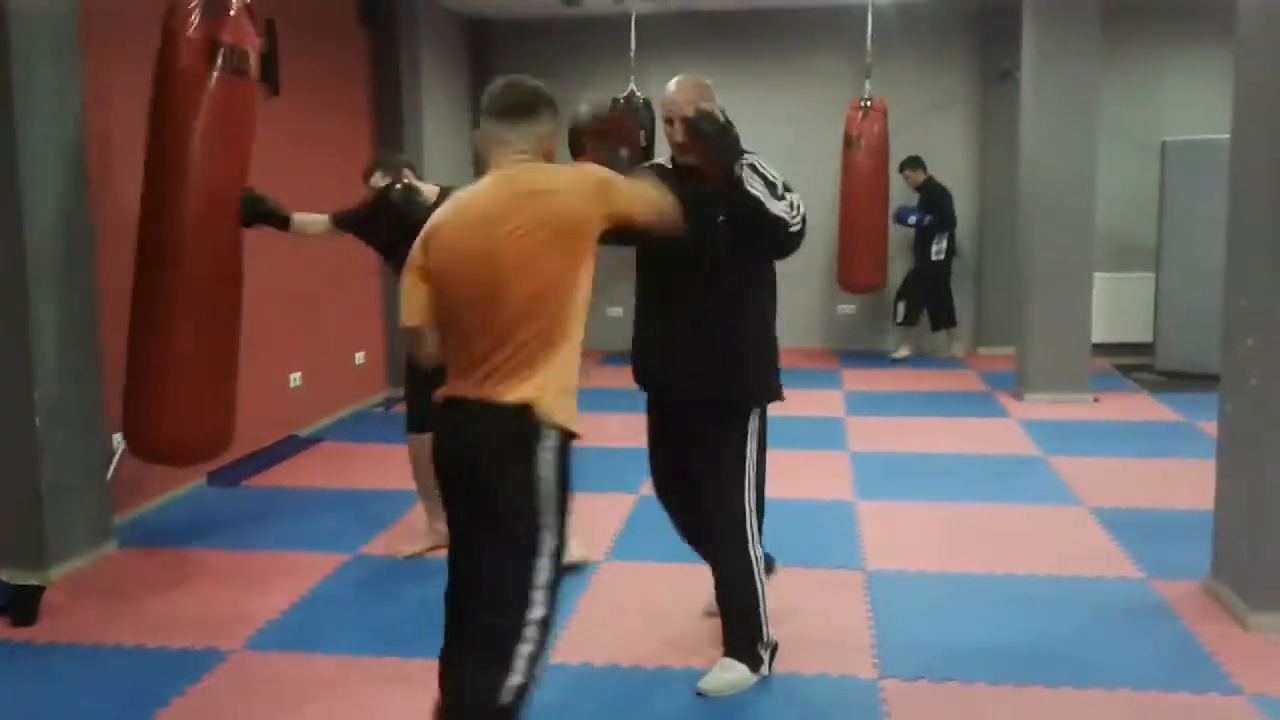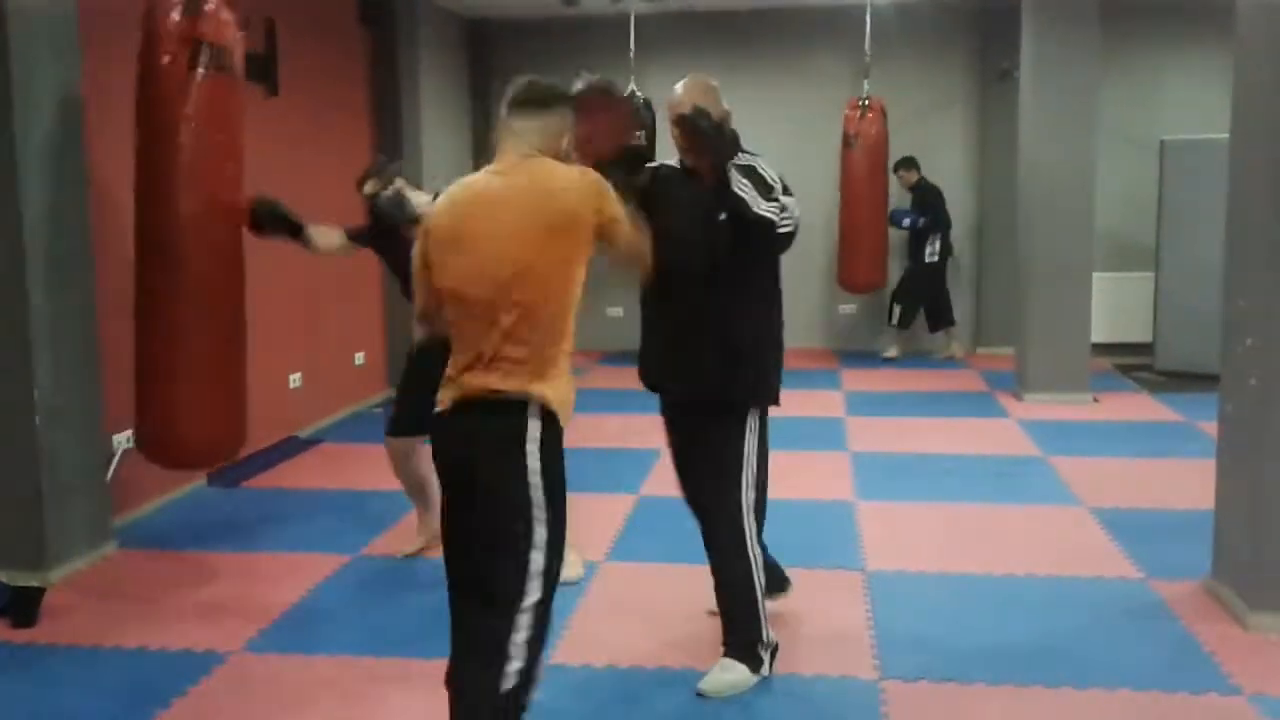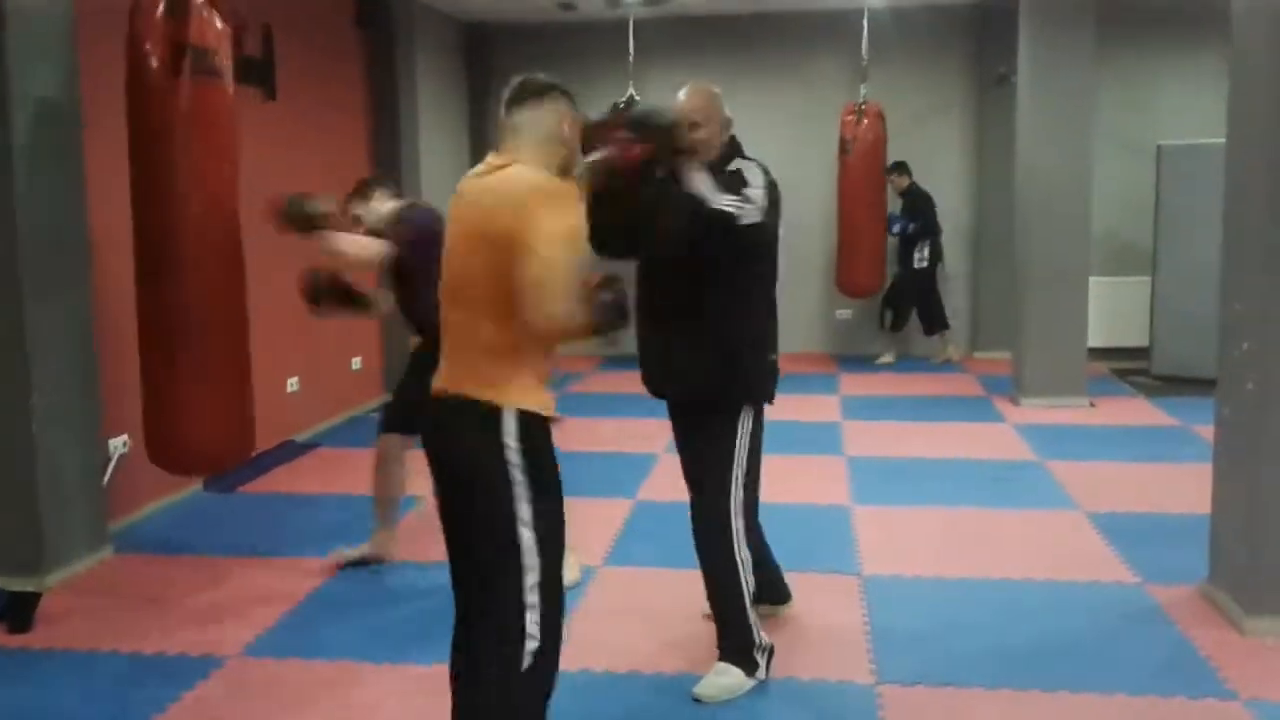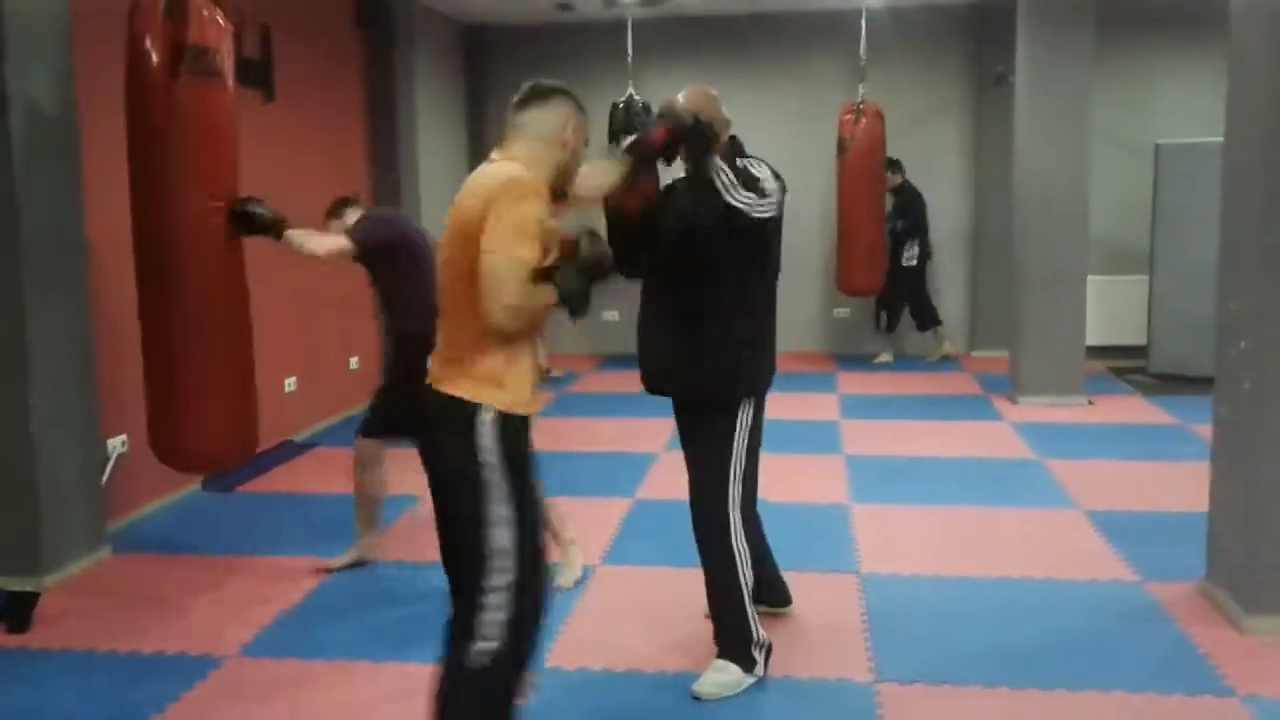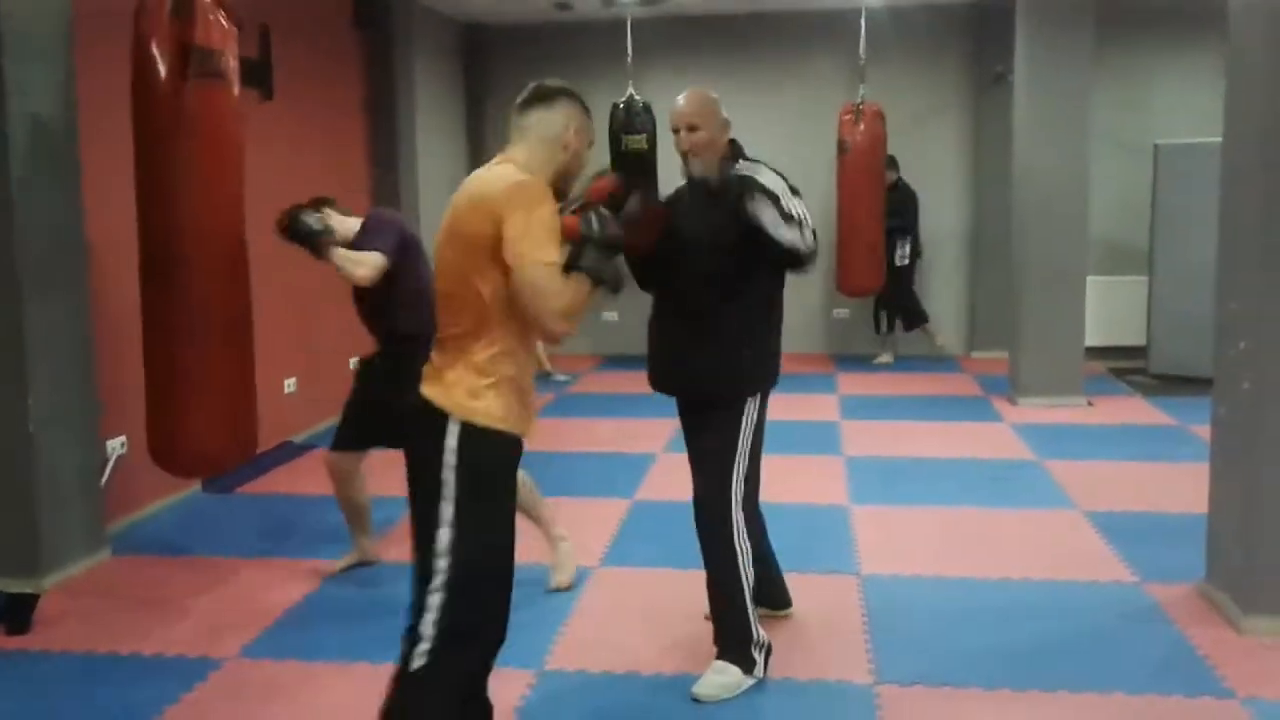
dt=0.1s
person 1, frame 1
left shoulder: (441, 224)
right shoulder: (580, 188)
left elbow: (427, 347)
right elbow: (666, 213)
left hip: (457, 424)
right hip: (527, 430)
left knee: (474, 610)
right knee: (513, 628)
person 1, frame 2
left shoulder: (443, 210)
right shoulder: (576, 189)
right elbow: (642, 256)
left hip: (456, 418)
right hip: (520, 422)
left knee: (476, 602)
right knee: (512, 614)
person 1, frame 3
left shoulder: (479, 184)
right shoulder: (547, 195)
right elbow: (550, 320)
right wrist: (600, 308)
left hip: (459, 407)
right hip: (499, 418)
left knee: (487, 599)
right knee: (527, 617)
person 1, frame 4
left shoulder: (494, 178)
right shoulder: (519, 189)
right elbow: (505, 311)
right wrist: (562, 283)
left hip: (459, 406)
right hip: (481, 414)
left knee: (487, 594)
right knee: (501, 601)
person 1, frame 5
left shoulder: (488, 183)
right shoulder: (524, 192)
right elbow: (554, 317)
left wrist: (583, 241)
right wrist: (597, 260)
left hip: (470, 416)
right hip: (468, 424)
left knee: (481, 598)
right knee: (445, 610)
person 2, frame 1
left shoulder: (751, 176)
right shoulder: (651, 182)
left elbow: (788, 232)
left wrist: (729, 164)
left hip: (733, 377)
right hip: (668, 373)
left knee: (732, 507)
right knee: (677, 490)
left ankle: (750, 648)
right ankle: (741, 582)
person 2, frame 2
left shoulder: (751, 175)
right shoulder: (657, 183)
left elbow: (779, 231)
left wrist: (723, 164)
left hip: (737, 375)
right hip: (675, 371)
left knee: (732, 506)
right knee: (703, 494)
left ankle: (750, 648)
right ankle: (764, 577)
person 2, frame 3
left shoulder: (745, 177)
right shoulder: (662, 190)
left elbow: (740, 224)
right elbow: (613, 239)
left wrist: (685, 164)
right wrist: (602, 181)
left hip: (734, 375)
right hip: (683, 373)
left knee: (721, 505)
right knee: (714, 494)
left ankle: (745, 651)
right ankle: (766, 587)
person 2, frame 4
left shoulder: (752, 176)
right shoulder: (675, 192)
left elbow: (758, 217)
right elbow: (631, 257)
left wrist: (704, 156)
right wrist: (622, 204)
left hip: (731, 372)
right hip: (684, 369)
left knee: (720, 502)
right knee: (716, 490)
left ankle: (744, 649)
right ankle: (766, 589)
person 2, frame 5
left shoulder: (757, 182)
right shoulder: (677, 203)
left elbow: (799, 245)
right elbow: (660, 275)
left wrist: (739, 196)
right wrist: (640, 248)
left hip: (738, 372)
right hip: (688, 370)
left knee: (722, 499)
right knee: (718, 490)
left ankle: (743, 650)
right ankle: (766, 591)
person 3, frame 1
right shoulder: (383, 213)
right elbow: (321, 225)
left wrist: (424, 218)
right wrist: (272, 215)
right knee: (420, 441)
right ankle: (438, 527)
person 3, frame 2
right shoulder: (386, 223)
right elbow: (334, 242)
left wrist: (412, 228)
right wrist: (286, 224)
right hip: (433, 345)
right knee: (400, 442)
right ankle: (429, 527)
person 3, frame 3
left shoulder: (418, 220)
right shoulder: (407, 227)
left elbow: (368, 254)
right elbow: (401, 302)
left wrist: (320, 230)
right hip: (434, 348)
right knee: (388, 445)
right ankle: (381, 541)
person 3, frame 4
left shoulder: (385, 225)
right shoulder: (383, 232)
left elbow: (323, 248)
left wrist: (278, 228)
right hip: (414, 354)
right knee: (366, 451)
right ankle: (366, 543)
person 3, frame 5
left shoulder: (383, 225)
right shoulder: (356, 252)
left elbow: (364, 273)
left wrist: (324, 246)
left hip: (426, 357)
right hip: (389, 361)
right knee: (340, 462)
right ankle: (365, 545)
person 4, frame 1
left shoulder: (936, 191)
right shoulder: (928, 191)
left elbow: (948, 222)
left wrist: (918, 220)
right wrist: (913, 218)
left hip: (935, 254)
right hip: (933, 255)
left knee: (909, 293)
right knee: (940, 298)
left ankle: (906, 345)
right ankle: (954, 346)
person 4, frame 2
left shoulder: (929, 192)
right shoulder: (921, 192)
left elbow: (942, 223)
left wrist: (912, 222)
right wrist: (906, 220)
left hip: (929, 256)
right hip: (928, 256)
left knee: (904, 296)
right knee: (937, 298)
left ankle: (896, 346)
right ankle: (953, 346)
person 4, frame 3
left shoulder: (919, 198)
right shoulder: (911, 197)
left elbow: (932, 229)
left wrist: (902, 228)
right wrist: (898, 226)
left hip: (919, 260)
right hip: (921, 260)
left knee: (894, 300)
right knee: (930, 303)
left ankle: (891, 352)
right ankle: (948, 349)
person 4, frame 4
left shoulder: (909, 196)
right shoulder: (903, 194)
left elbow: (918, 228)
left wrist: (892, 225)
right wrist: (889, 224)
left hip: (908, 258)
right hip: (910, 257)
left knee: (888, 300)
right knee: (920, 300)
left ankle: (889, 351)
right ankle: (944, 345)
person 4, frame 5
left shoulder: (903, 194)
right shoulder: (896, 192)
left elbow: (907, 225)
left wrist: (882, 223)
right wrist: (882, 222)
left hip: (900, 256)
right hip: (899, 255)
left knee: (887, 300)
right knee: (905, 298)
left ankle: (888, 352)
right ankle: (933, 338)
